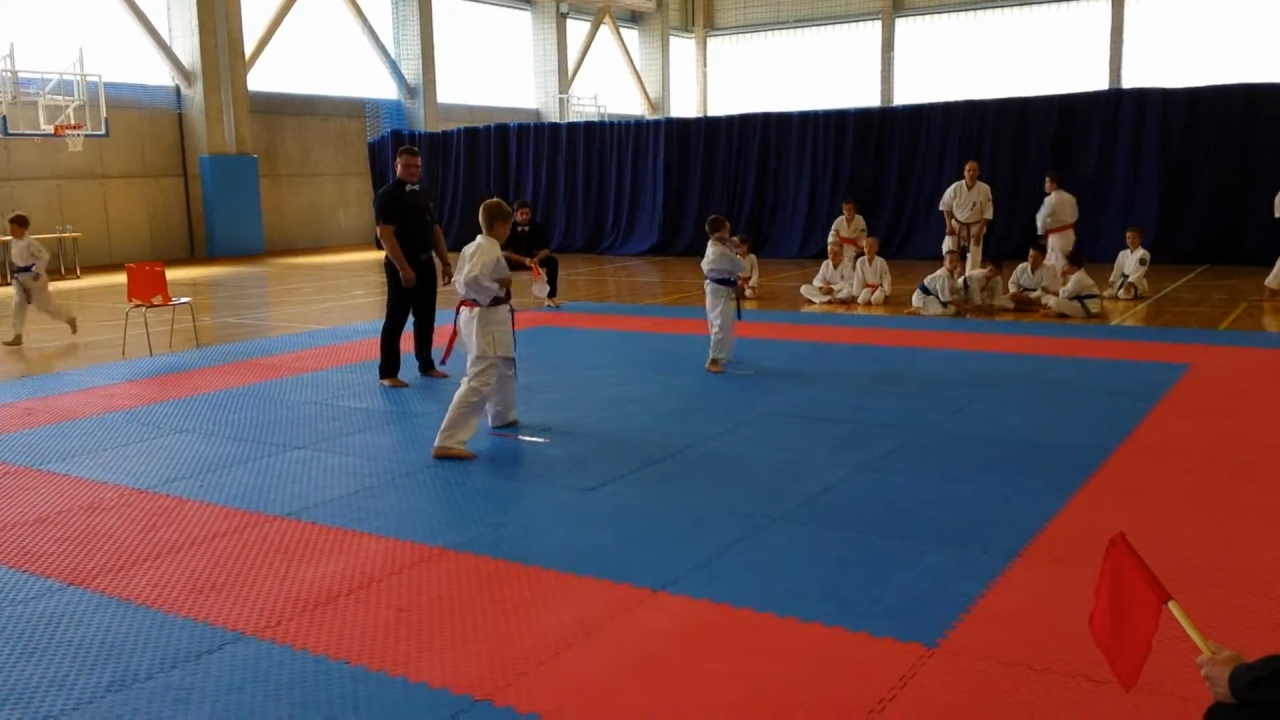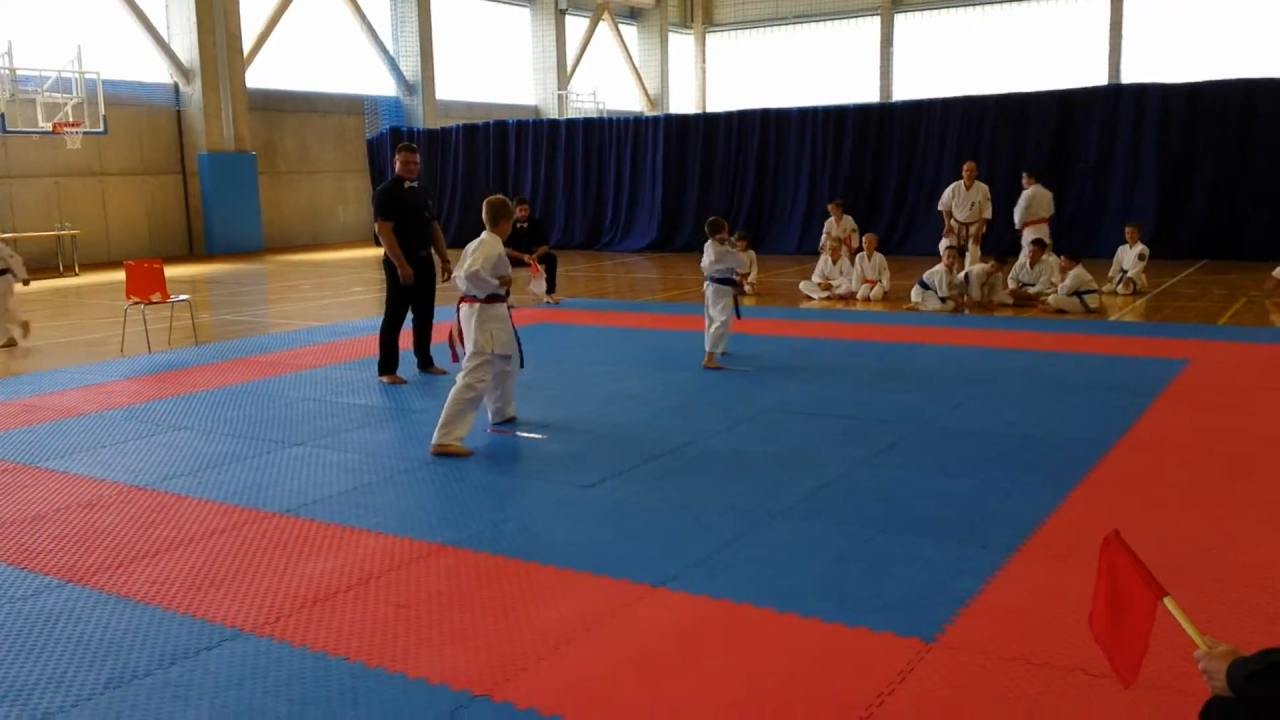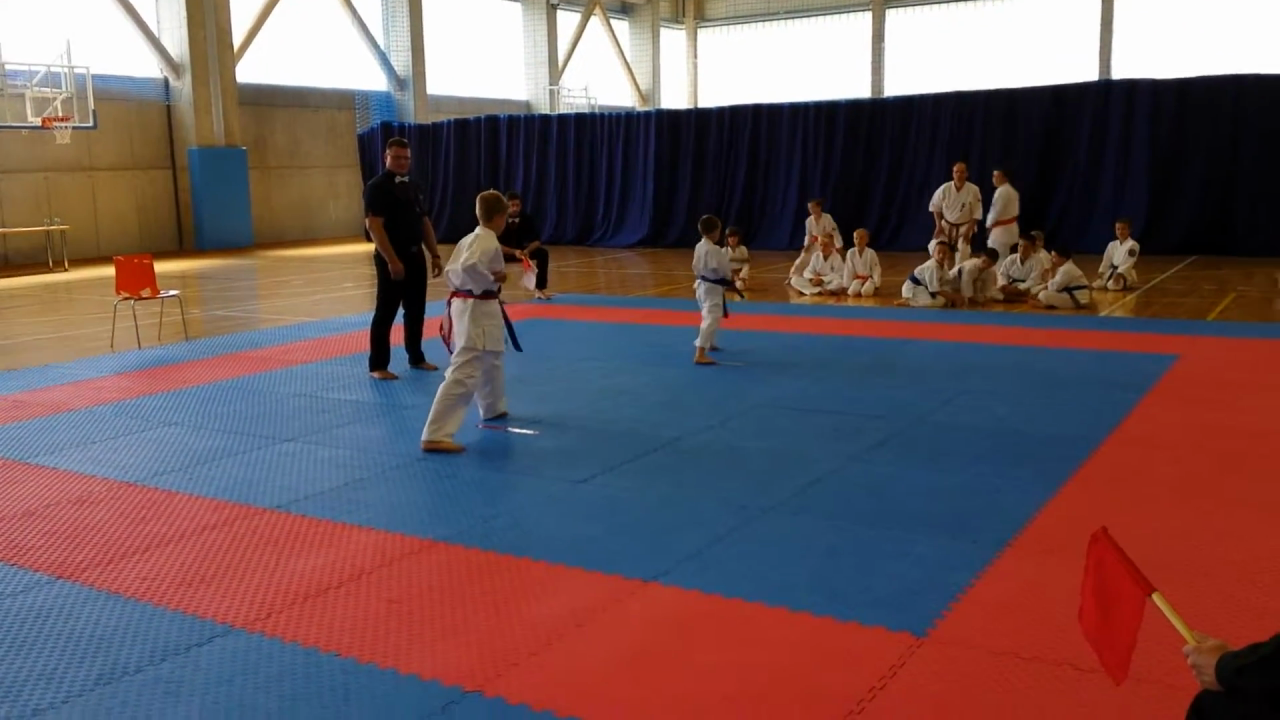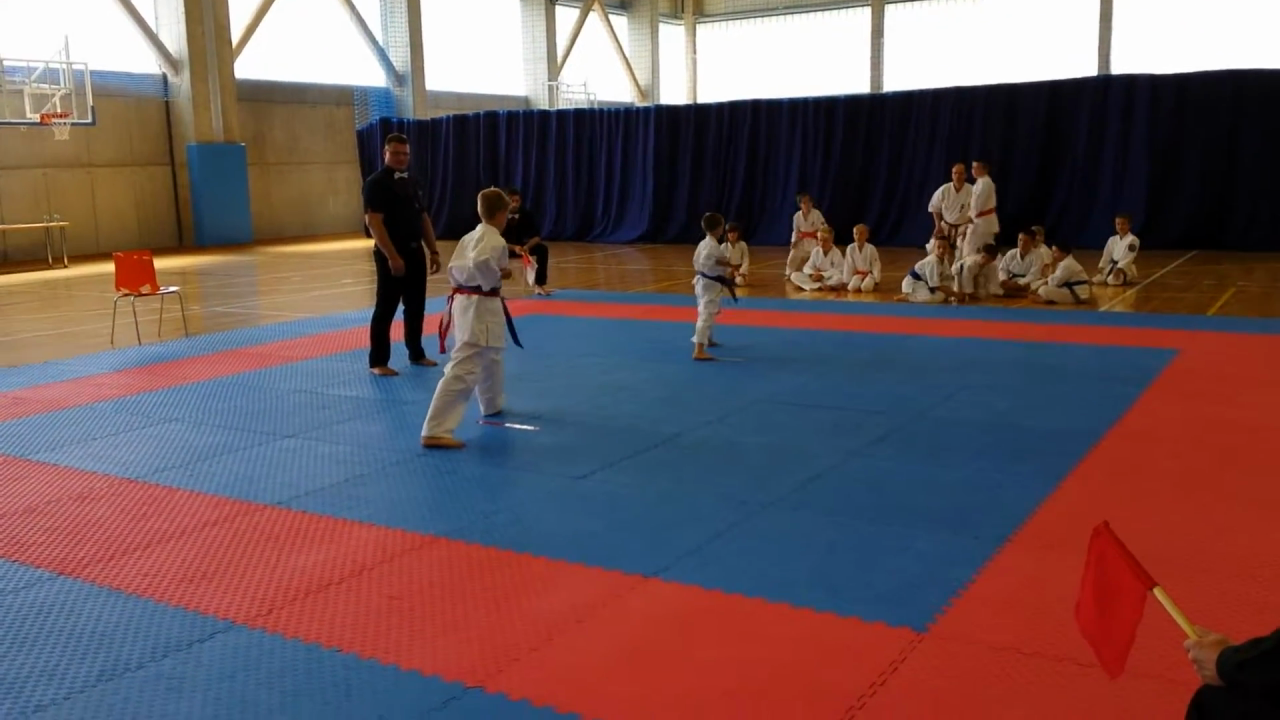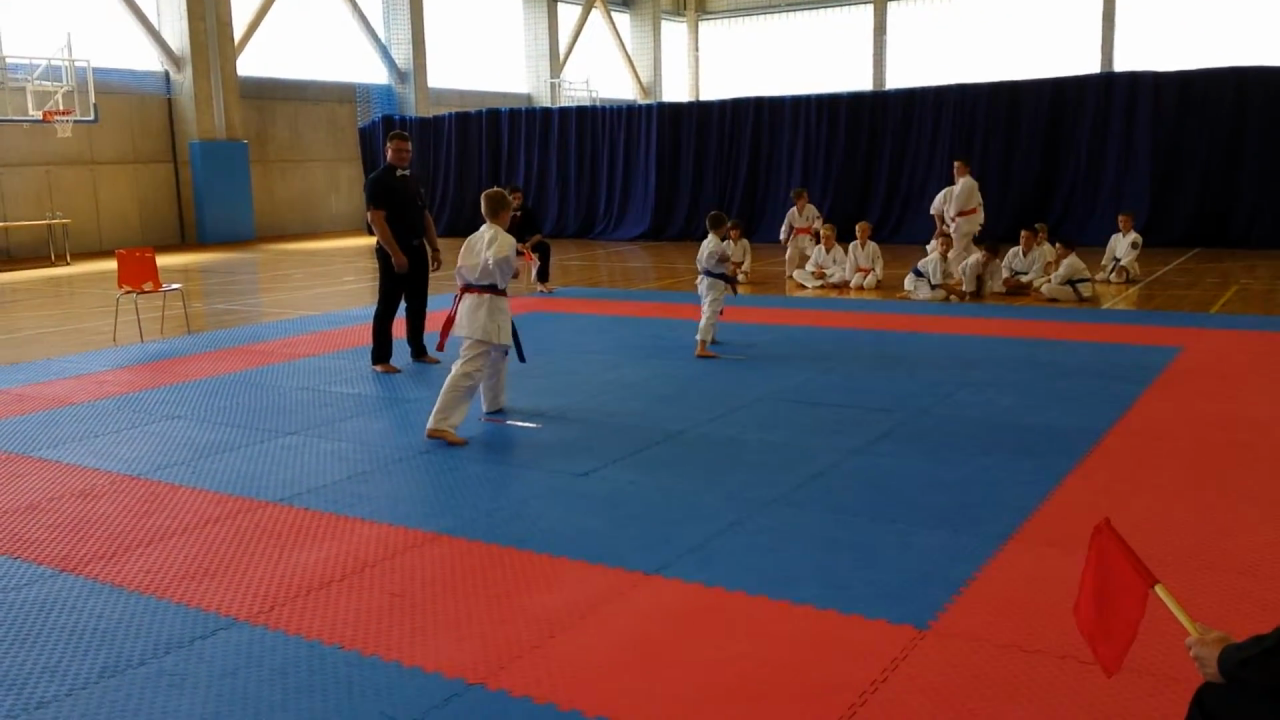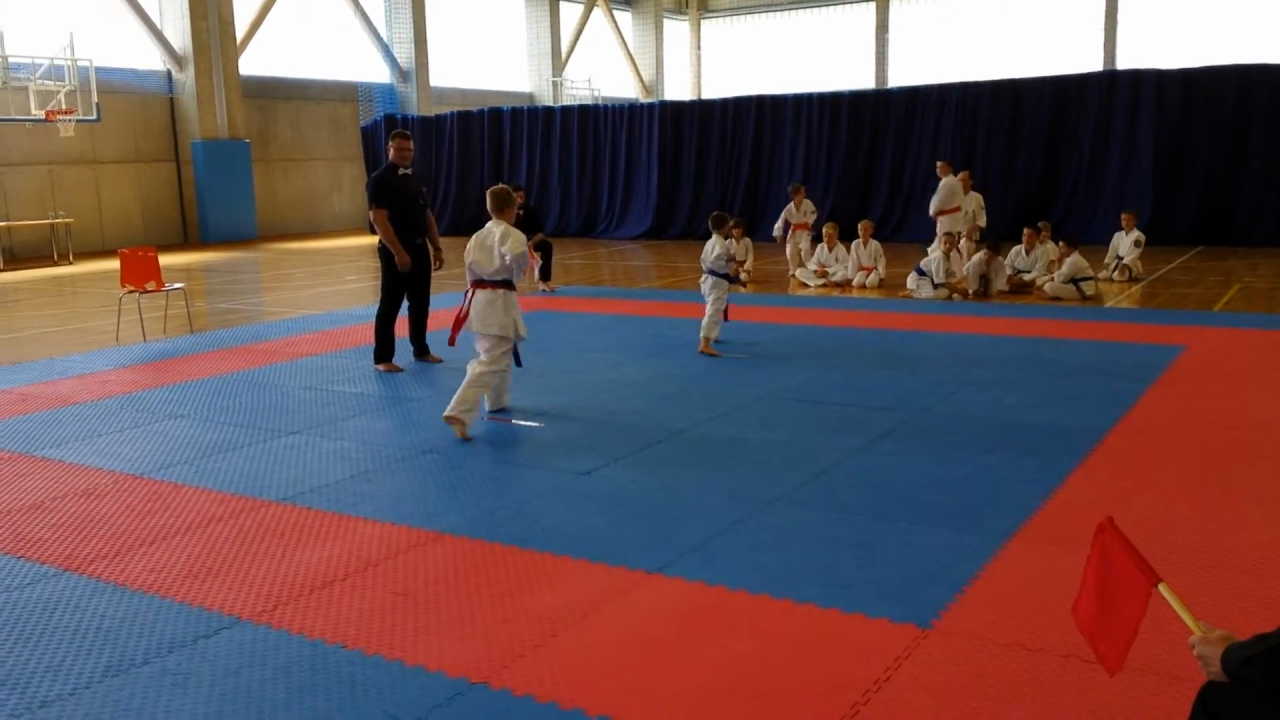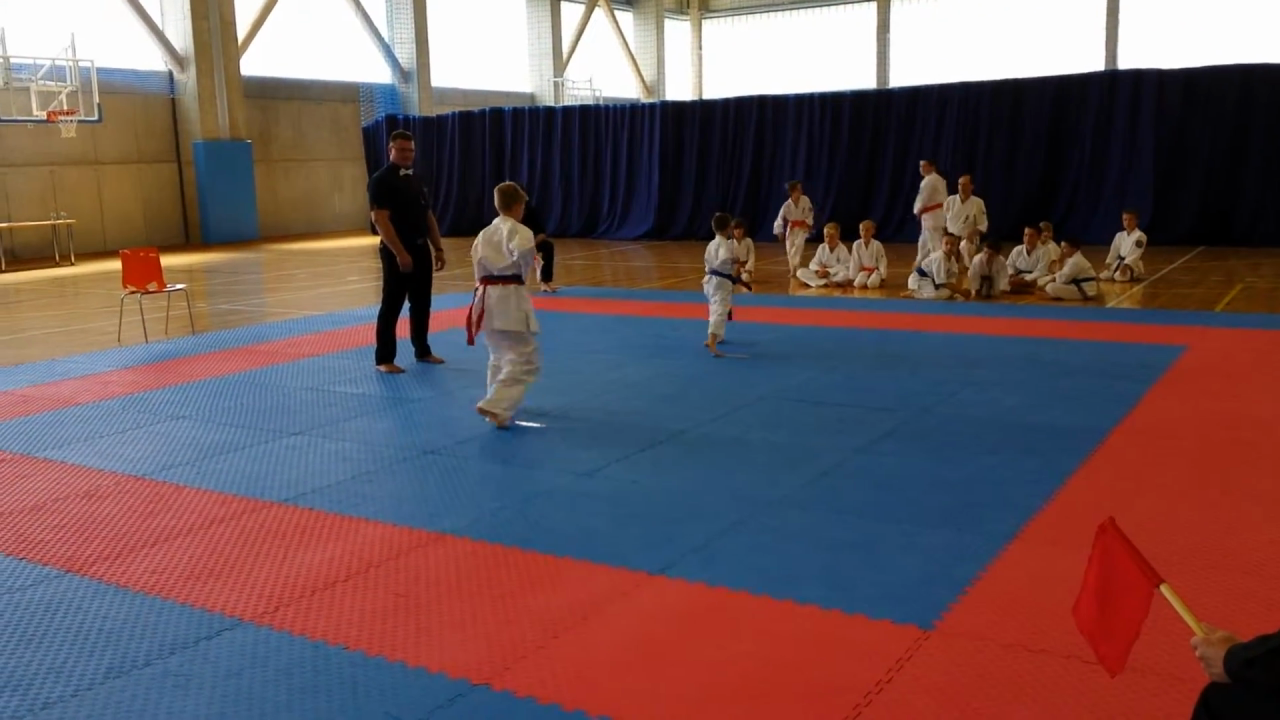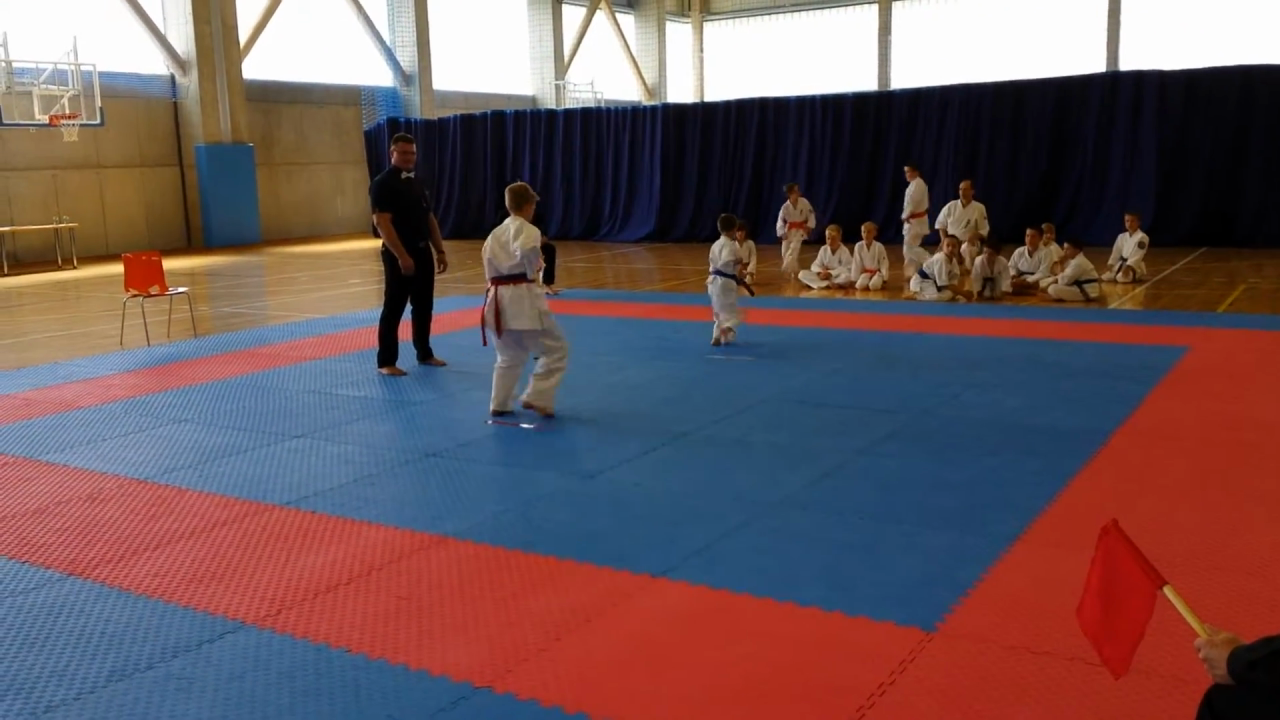
dt=0.1s
person 1, frame 1
left shoulder: (472, 248)
right shoulder: (489, 251)
left elbow: (460, 282)
right elbow: (472, 280)
left wrist: (499, 285)
right wrist: (496, 290)
left hip: (474, 314)
right hip: (488, 318)
left knee: (503, 369)
right knee: (478, 383)
left ankle: (502, 416)
right ankle: (447, 442)
person 1, frame 2
left shoulder: (475, 244)
right shoulder: (493, 246)
left elbow: (460, 278)
right elbow: (472, 274)
left wrist: (496, 283)
right wrist: (496, 284)
left hip: (477, 312)
right hip: (487, 315)
left knee: (504, 364)
right knee: (473, 379)
left ankle: (502, 412)
right ankle: (445, 440)
person 1, frame 3
left shoulder: (468, 239)
right shoulder: (488, 241)
left elbow: (452, 273)
right elbow: (469, 267)
left wrist: (490, 278)
right wrist: (491, 279)
left hip: (465, 305)
right hip: (479, 311)
left knee: (491, 360)
right knee: (463, 375)
left ankle: (493, 408)
right ankle: (435, 436)
person 1, frame 4
left shoulder: (468, 238)
right shoulder: (494, 239)
left elbow: (454, 270)
right elbow: (482, 263)
left wrist: (486, 278)
right wrist: (496, 276)
left hip: (464, 302)
right hip: (481, 308)
left knee: (490, 357)
right knee: (461, 371)
left ankle: (491, 405)
right ankle: (435, 431)
person 1, frame 5
left shoulder: (473, 239)
right shoulder: (504, 238)
left elbow: (462, 271)
right elbow: (501, 260)
right wrist: (507, 275)
left hip: (470, 301)
right hip: (488, 306)
left knee: (495, 355)
right knee: (469, 369)
left ankle: (493, 402)
right ankle: (440, 424)
person 1, frame 6
left shoulder: (478, 236)
right shoulder: (513, 235)
left elbow: (471, 267)
right elbow: (517, 256)
right wrist: (518, 272)
left hip: (477, 298)
right hip: (499, 302)
left knee: (494, 356)
right knee: (493, 364)
left ankle: (496, 403)
right ankle: (458, 413)
person 1, frame 7
left shoulder: (484, 234)
right shoulder: (519, 231)
left elbow: (480, 265)
right elbow: (524, 252)
right wrist: (525, 268)
left hip: (486, 295)
right hip: (510, 297)
left knee: (500, 355)
right knee: (524, 360)
left ankle: (498, 405)
right ankle: (496, 406)
person 1, frame 8
left shoulder: (495, 234)
right shoulder: (529, 230)
left elbow: (491, 264)
right elbow: (526, 253)
right wrist: (532, 270)
left hip: (497, 297)
right hip: (523, 297)
left knee: (509, 356)
right knee: (556, 350)
left ankle: (500, 404)
right ankle: (537, 397)
person 2, frame 1
left shoulder: (422, 195)
right shoulder: (387, 195)
left elbow: (435, 231)
right elbow: (384, 235)
left wrist: (445, 262)
right wrist: (403, 268)
left hip: (426, 264)
right hip: (401, 267)
left knee: (425, 317)
right knee: (396, 320)
left ankle: (426, 365)
right ankle: (387, 373)
person 2, frame 2
left shoulder: (421, 192)
right shoulder: (386, 192)
left elbow: (434, 227)
right elbow: (383, 232)
left wrist: (444, 259)
right wrist: (401, 265)
left hip: (424, 261)
right hip: (400, 263)
left knee: (424, 314)
right knee: (394, 317)
left ankle: (425, 362)
right ankle: (386, 370)
person 2, frame 3
left shoulder: (412, 187)
right shoulder: (377, 187)
left elbow: (424, 223)
right elbow: (373, 227)
left wrist: (435, 255)
right wrist: (392, 260)
left hip: (415, 256)
right hip: (391, 259)
left knee: (416, 310)
right knee: (386, 312)
left ankle: (416, 357)
right ankle: (377, 365)
person 2, frame 4
left shoulder: (411, 182)
right shoulder: (376, 183)
left elbow: (423, 219)
right elbow: (373, 223)
left wrist: (433, 251)
right wrist: (392, 256)
left hip: (415, 253)
right hip: (391, 255)
left knee: (416, 306)
right knee: (386, 308)
left ankle: (416, 354)
right ankle: (378, 362)
person 2, frame 5
left shoulder: (412, 180)
right shoulder: (378, 181)
left elbow: (425, 216)
right elbow: (375, 220)
left wrist: (434, 249)
right wrist: (395, 254)
left hip: (417, 250)
right hip: (393, 253)
left knee: (417, 303)
right knee: (388, 305)
left ankle: (418, 351)
right ankle: (380, 359)
person 2, frame 6
left shoulder: (414, 179)
right shoulder: (380, 179)
left elbow: (427, 215)
right elbow: (378, 219)
left wrist: (436, 247)
right wrist: (398, 252)
left hip: (419, 249)
right hip: (395, 251)
left knee: (420, 302)
right knee: (390, 305)
left ankle: (421, 350)
right ankle: (382, 358)
person 2, frame 7
left shoulder: (416, 180)
right shoulder: (381, 180)
left elbow: (428, 216)
right elbow: (379, 220)
left wrist: (438, 248)
right wrist: (400, 253)
left hip: (421, 250)
right hip: (397, 252)
left knee: (421, 303)
right knee: (392, 305)
left ankle: (422, 351)
right ankle: (384, 359)
person 2, frame 8
left shoulder: (417, 182)
right shoulder: (383, 183)
left elbow: (430, 219)
right elbow: (382, 223)
left wrist: (440, 250)
right wrist: (402, 256)
left hip: (423, 252)
right hip: (399, 255)
left knee: (423, 306)
right knee: (394, 308)
left ankle: (424, 353)
right ankle: (386, 361)
